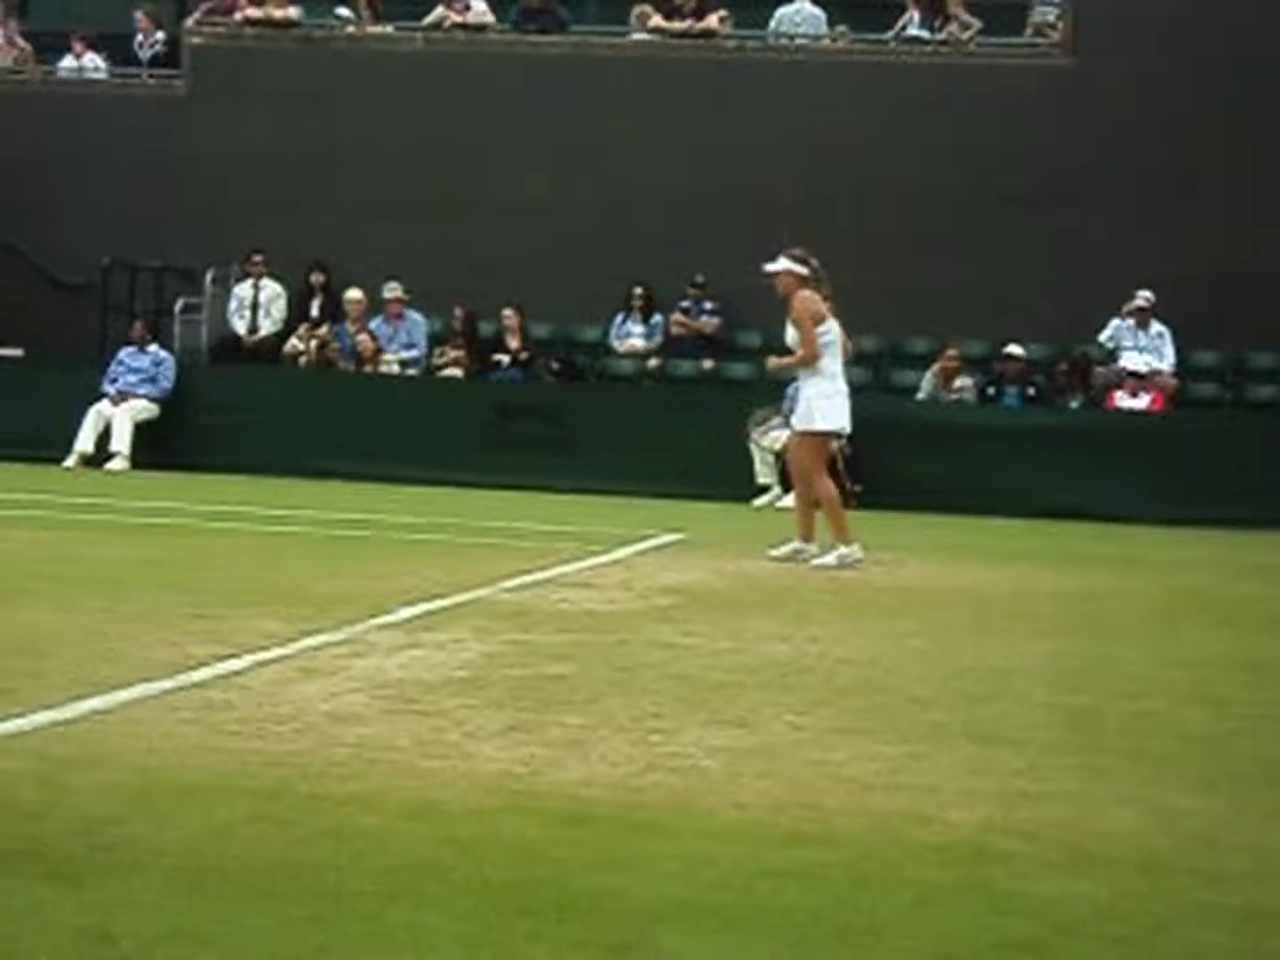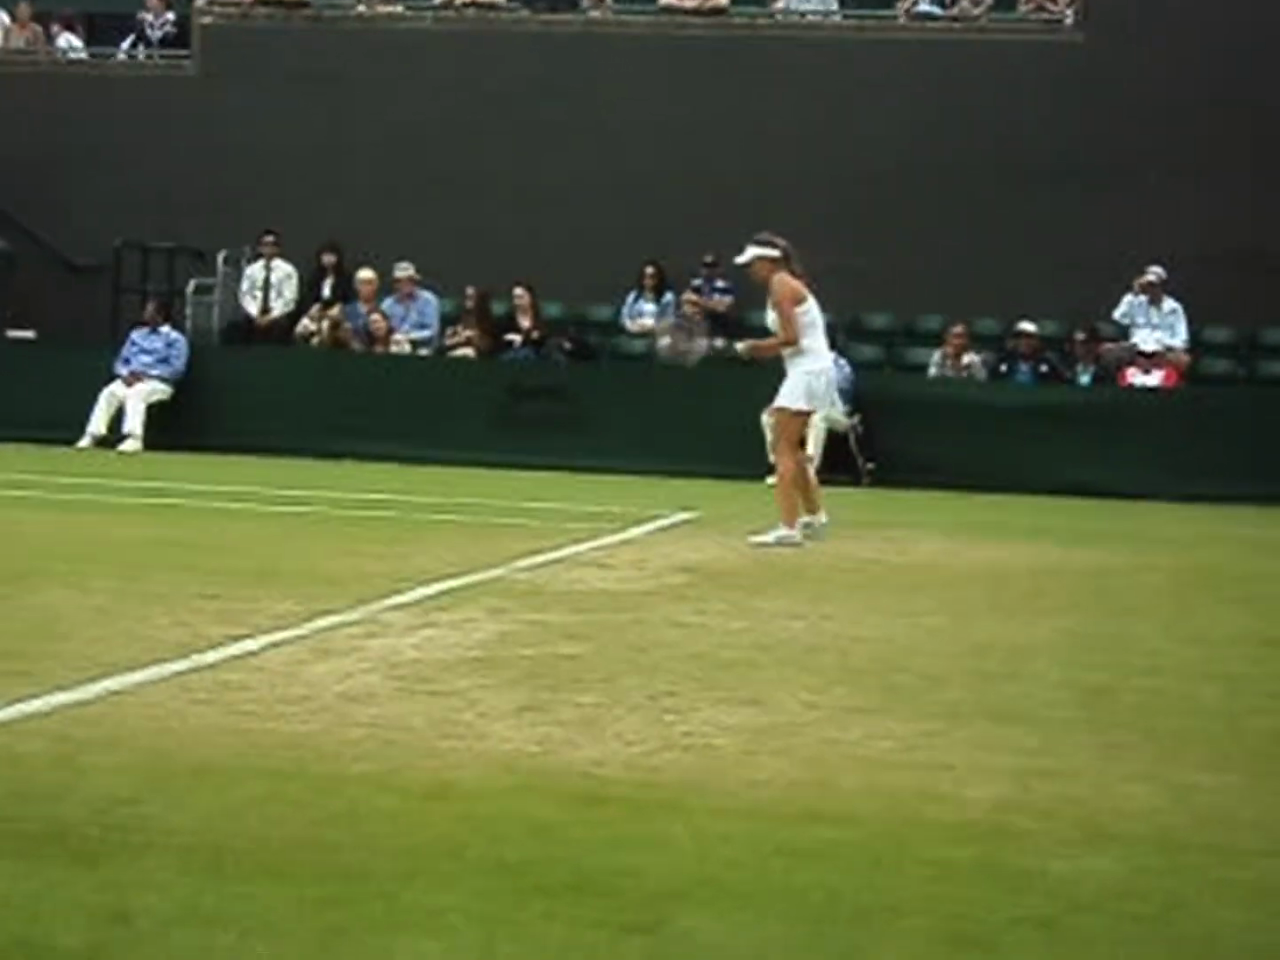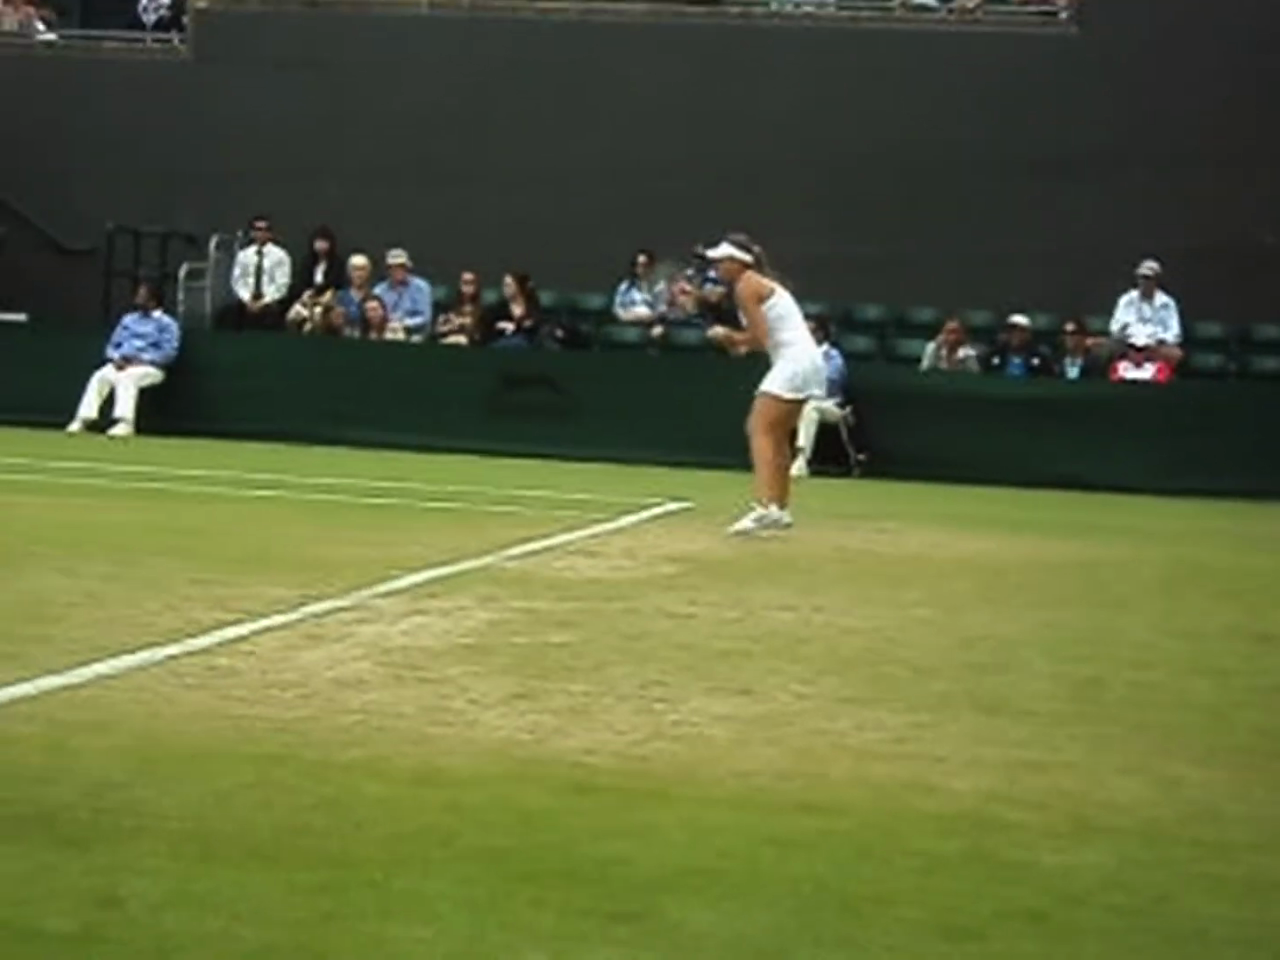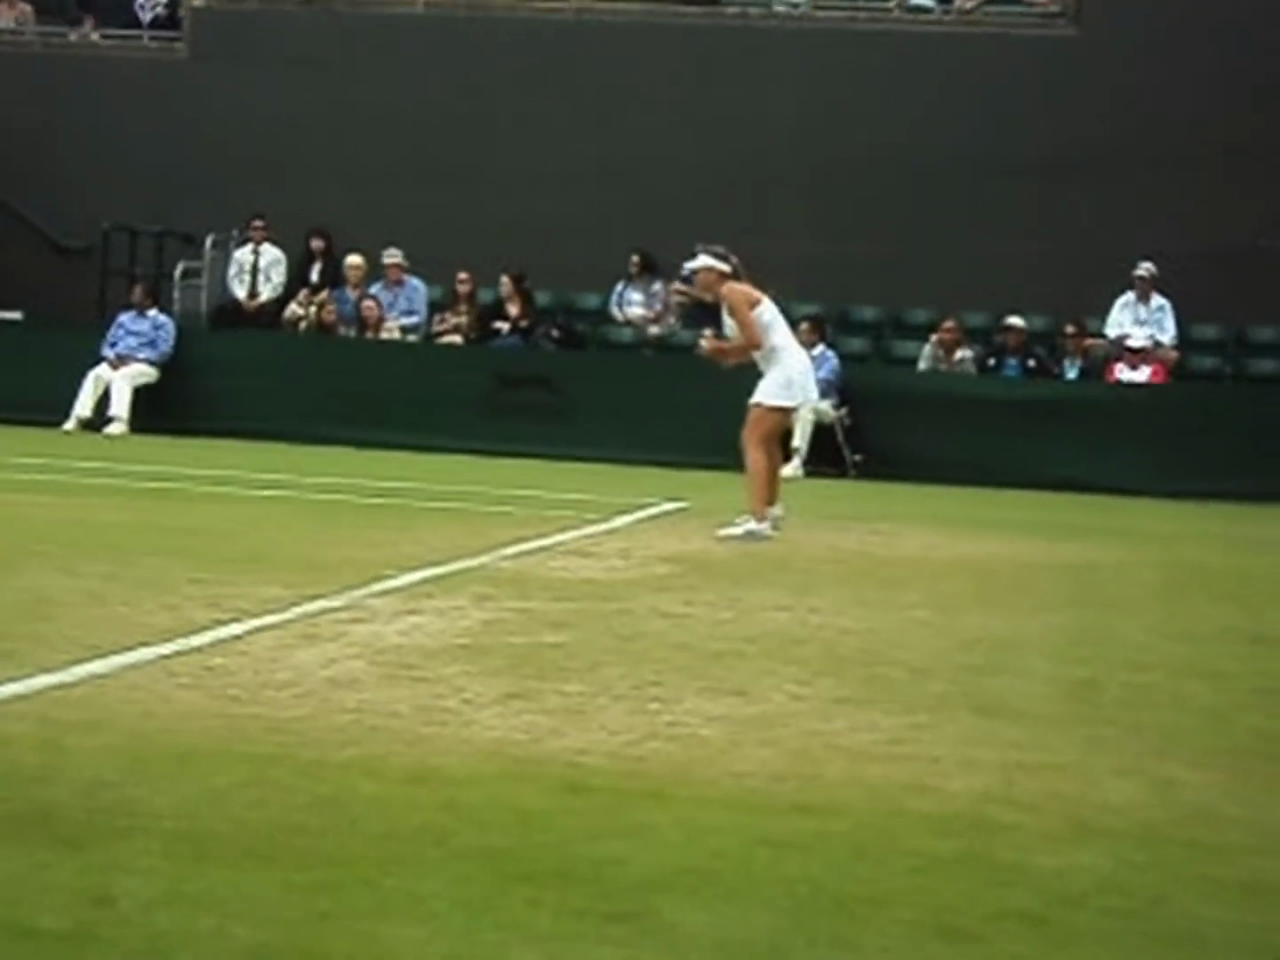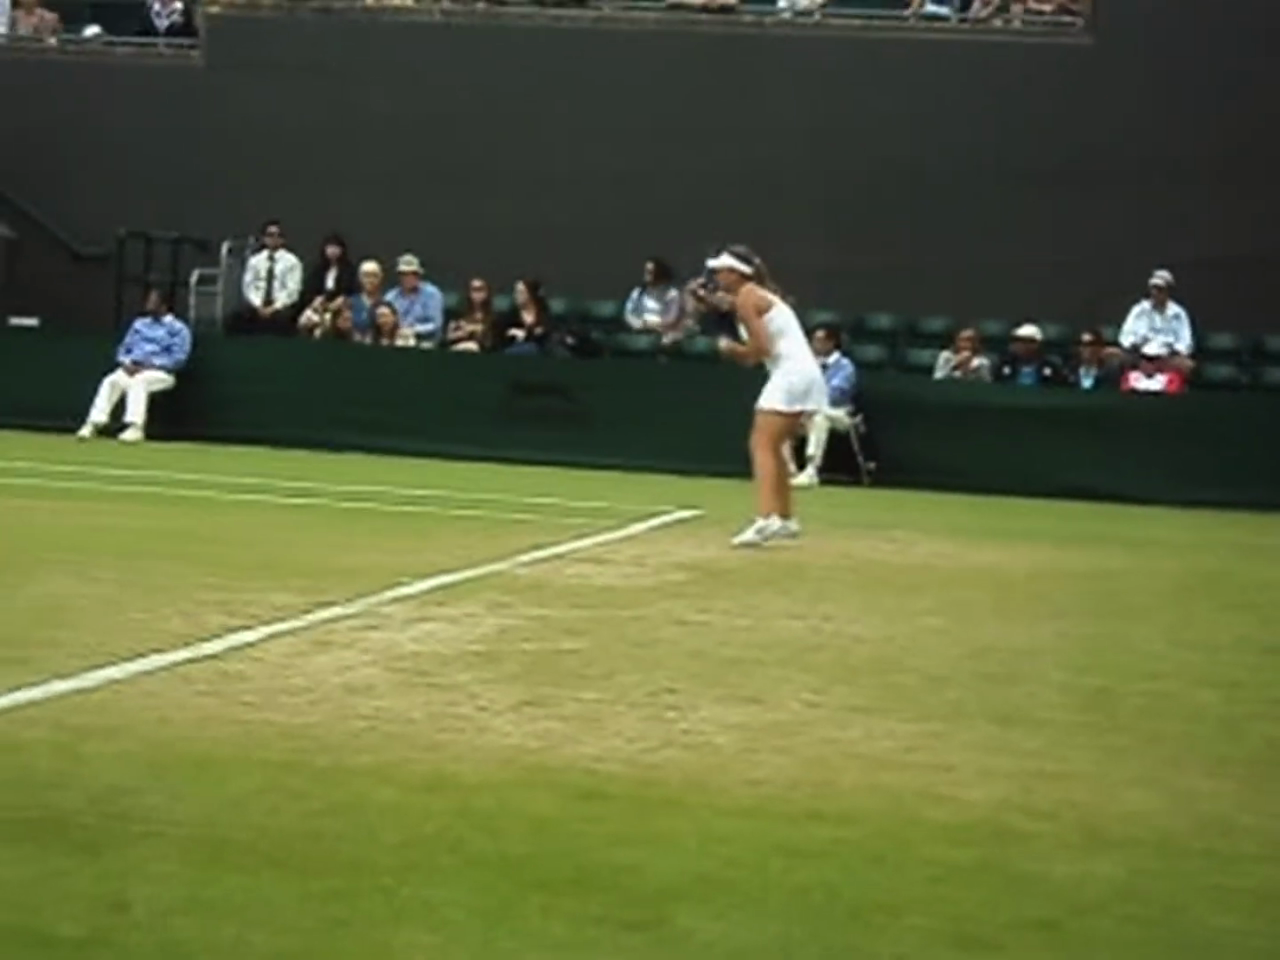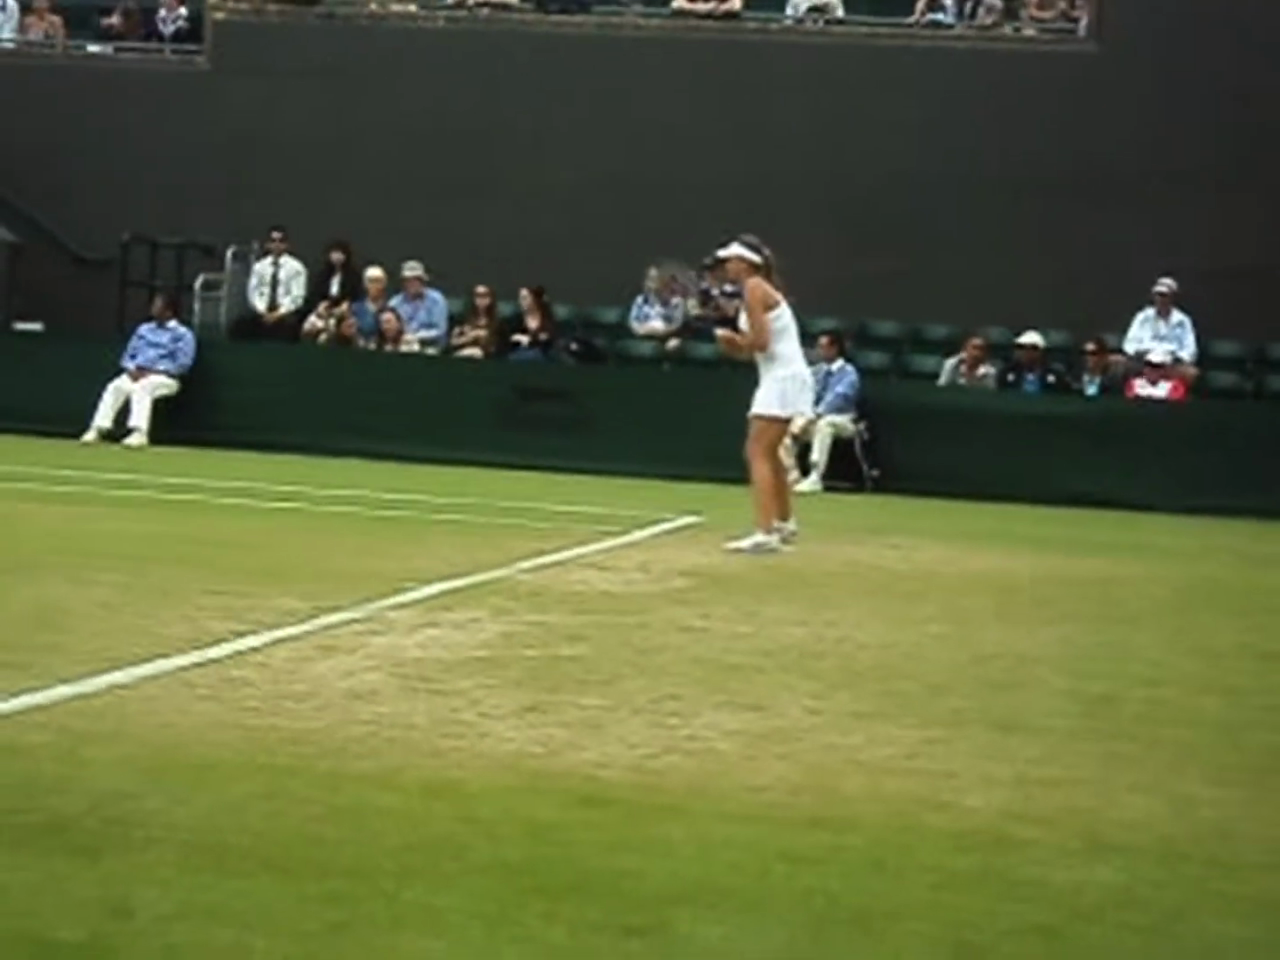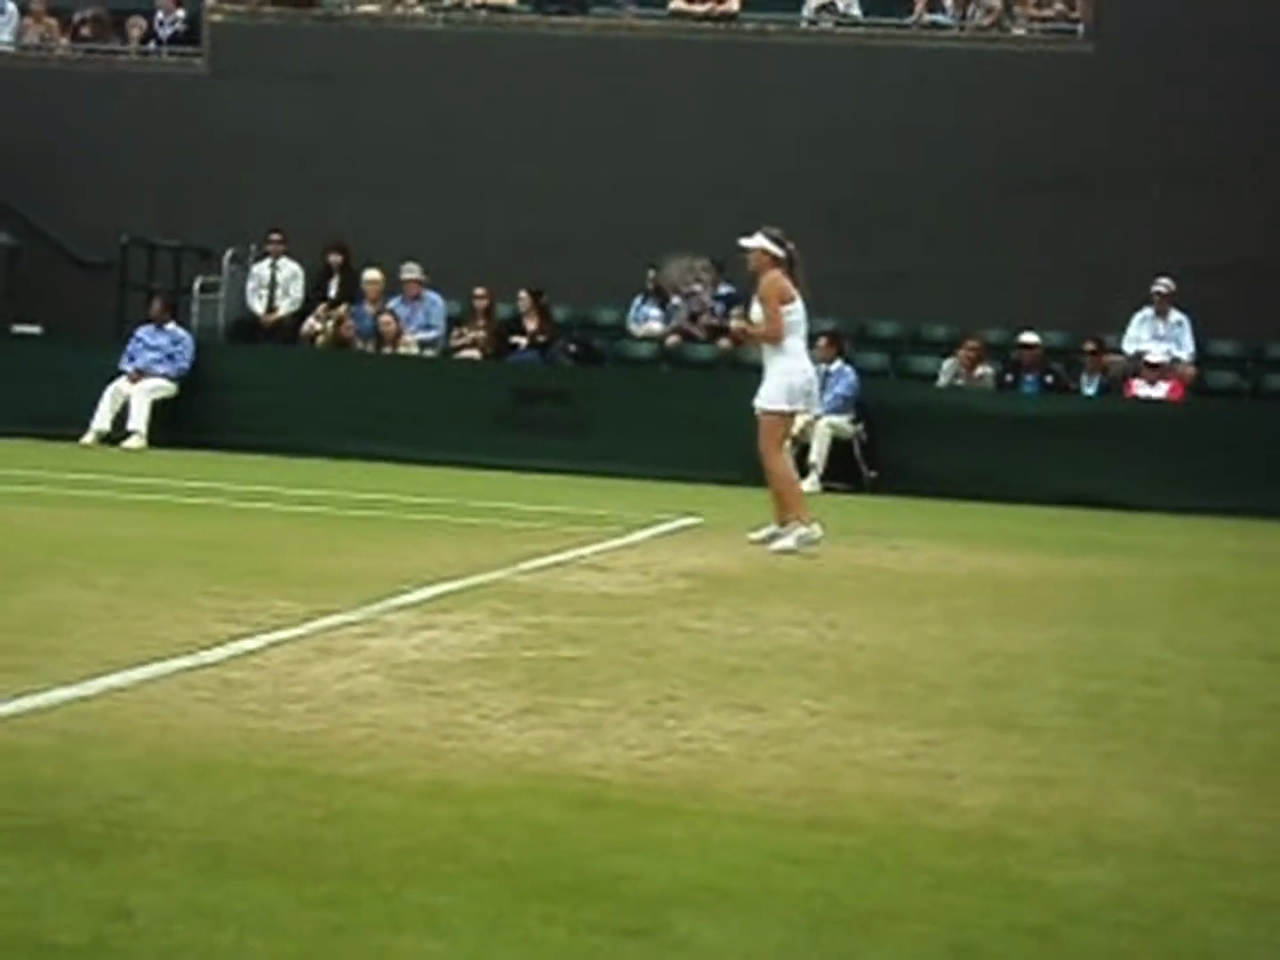
dt=0.5s
person 1, frame 1
left shoulder: (801, 303)
right shoulder: (815, 302)
left elbow: (811, 354)
right elbow: (843, 348)
left wrist: (780, 363)
left hip: (821, 395)
right hip: (817, 394)
left knee: (814, 473)
right knee: (797, 466)
left ankle: (847, 546)
right ankle: (804, 543)
person 1, frame 2
left shoulder: (780, 285)
right shoulder: (787, 284)
left elbow: (792, 337)
left wrist: (758, 346)
right wrist: (763, 348)
left hip: (807, 373)
right hip: (810, 372)
left knee: (783, 448)
right knee: (789, 447)
left ankle: (789, 529)
right ankle: (814, 515)
person 1, frame 3
left shoulder: (745, 286)
right shoulder: (760, 284)
left elbow: (760, 337)
left wrist: (729, 337)
right wrist: (740, 343)
left hip: (795, 362)
right hip: (803, 362)
left knee: (759, 429)
right knee: (777, 435)
left ankle: (764, 506)
right ankle: (779, 510)
person 1, frame 4
left shoulder: (732, 293)
right shoulder: (729, 296)
left elbow: (755, 340)
left wrist: (720, 348)
right wrist: (724, 353)
left hip: (785, 370)
right hip: (786, 369)
left knee: (752, 440)
right knee: (766, 439)
left ankle: (758, 522)
right ankle: (770, 508)
person 1, frame 5
left shoulder: (745, 297)
right shoulder: (759, 295)
left elbow: (762, 347)
left wrist: (735, 350)
right wrist: (741, 353)
left hip: (791, 376)
right hip: (802, 374)
left knee: (760, 445)
right knee: (772, 446)
left ankle: (766, 520)
right ankle: (785, 519)
person 1, frame 6
left shoulder: (753, 288)
right shoulder: (763, 289)
left elbow: (760, 341)
left wrist: (730, 338)
right wrist: (736, 344)
left hip: (783, 380)
right hip: (785, 378)
left knee: (756, 453)
right knee: (767, 453)
left ankle: (765, 534)
right ankle: (784, 522)
person 1, frame 7
left shoulder: (770, 281)
right shoulder: (780, 283)
left elbow: (775, 333)
left wrist: (745, 328)
right wrist: (748, 333)
left hip: (786, 375)
right hip: (787, 374)
left knee: (772, 451)
right knee: (771, 451)
left ankle: (806, 525)
right ankle: (782, 524)
